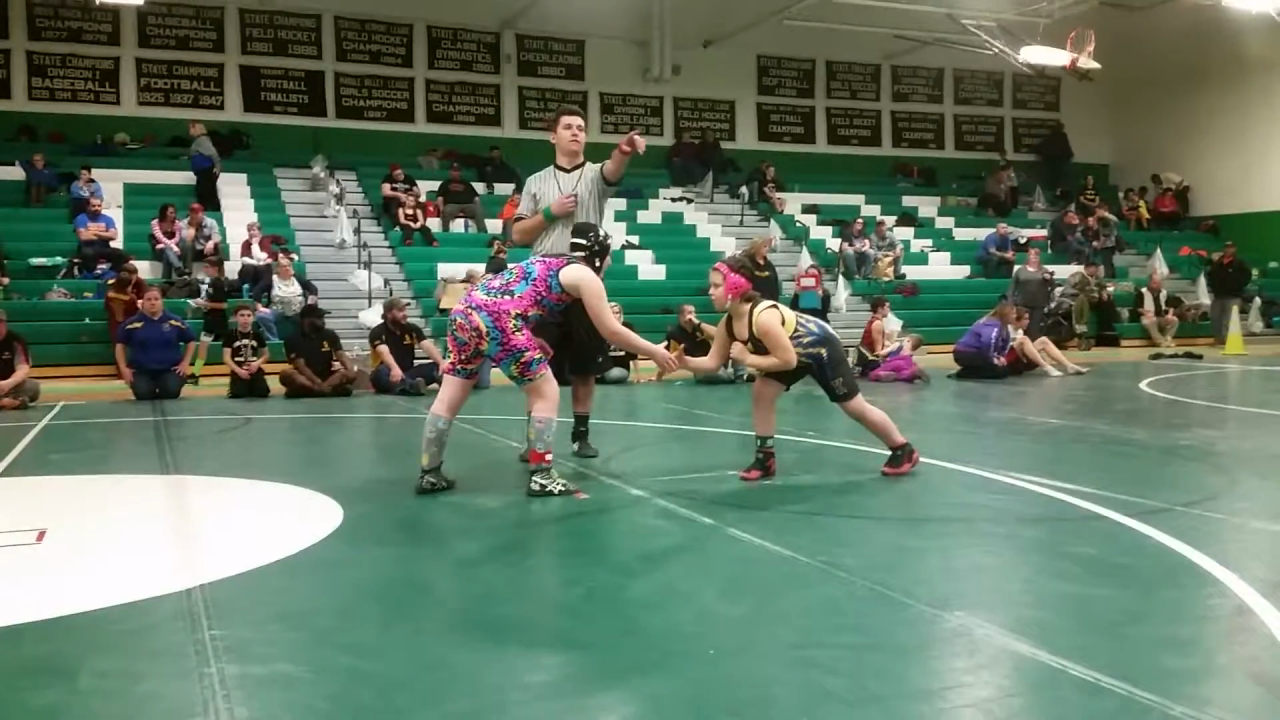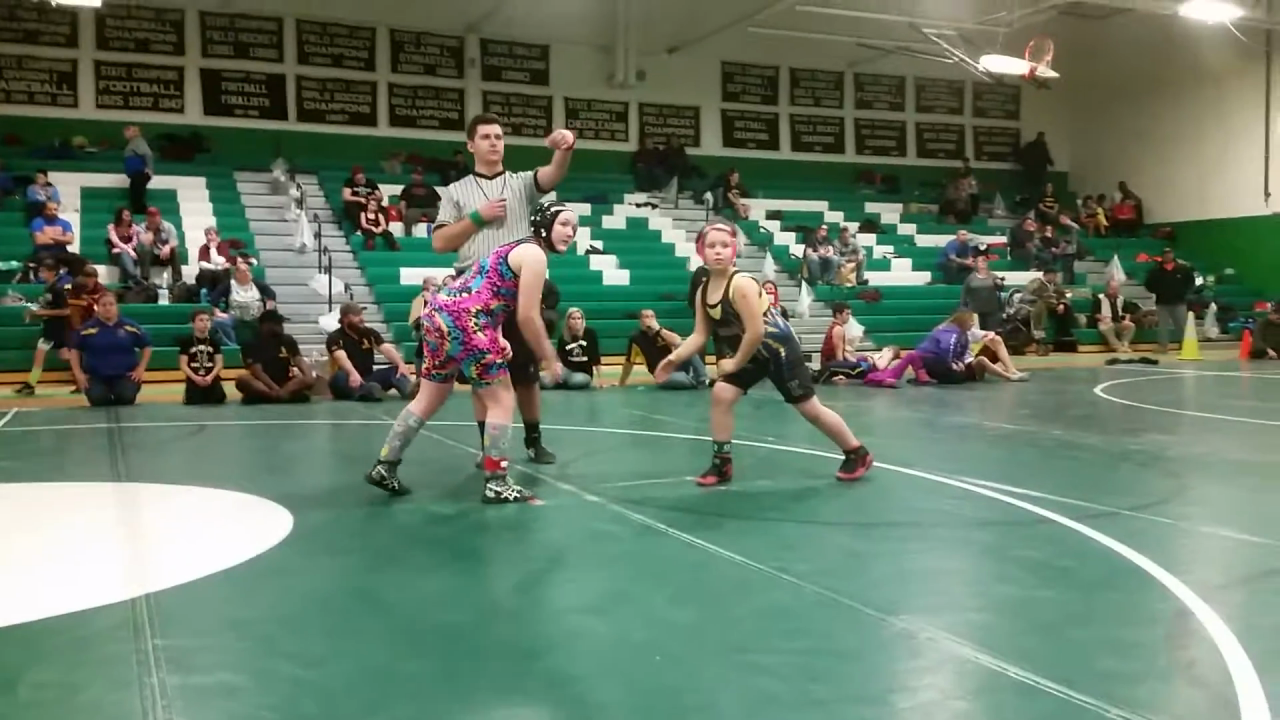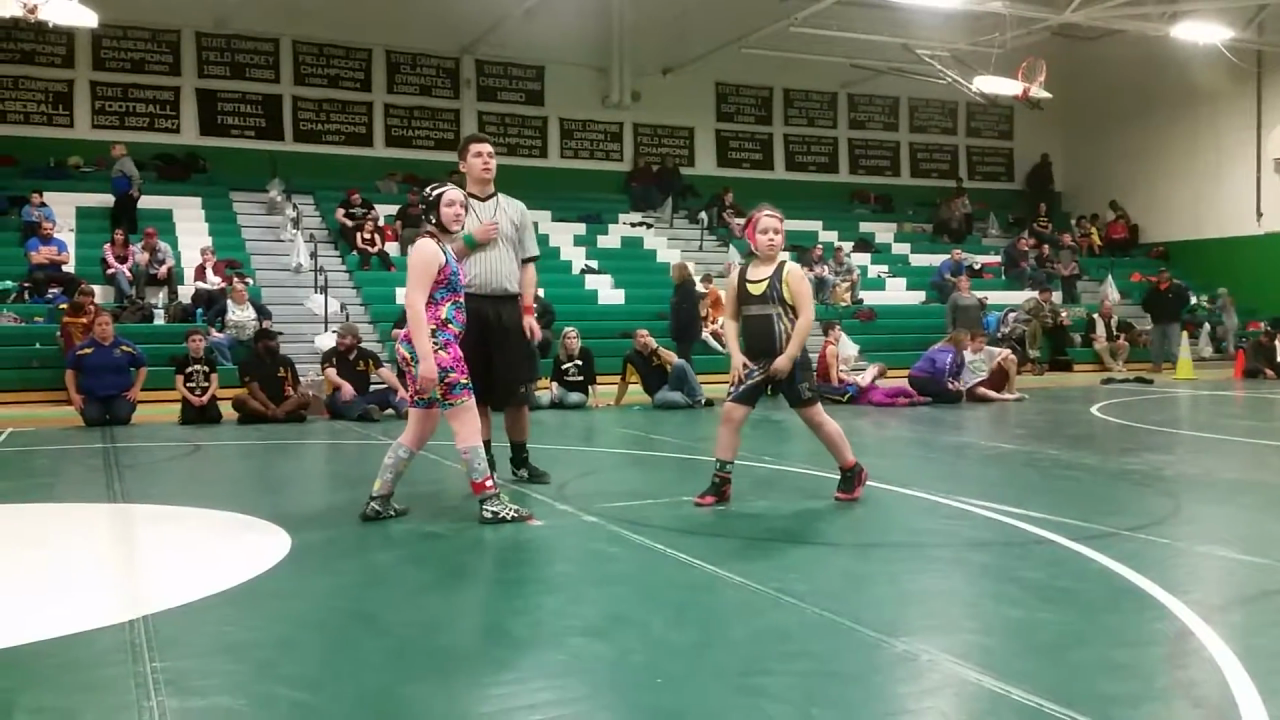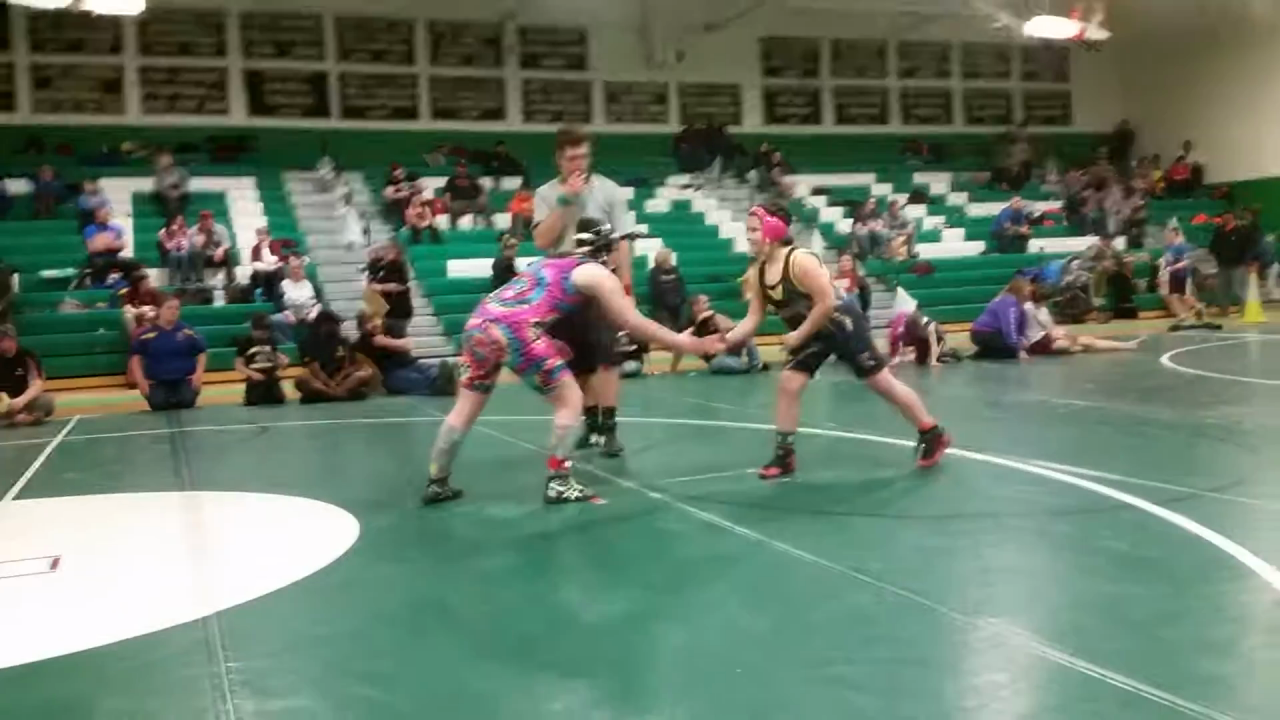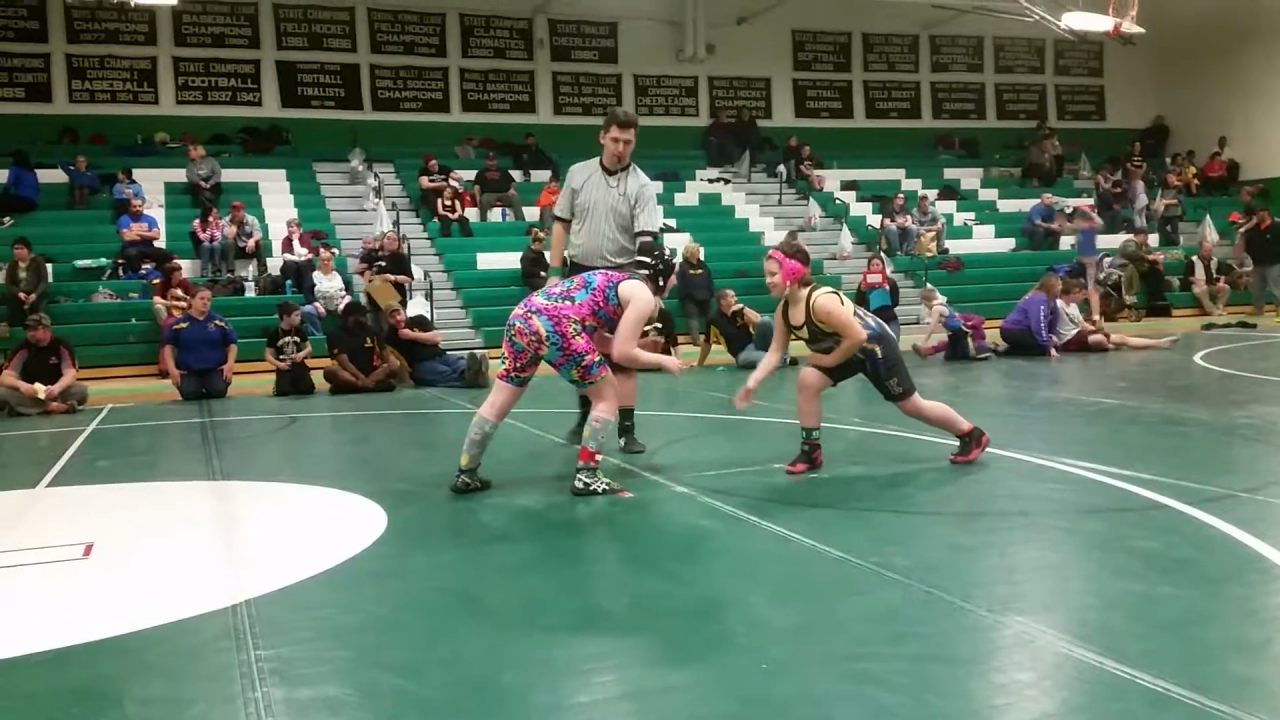
dt=1s
person 1, frame 1
left shoulder: (596, 175)
right shoulder: (536, 182)
left elbow: (615, 169)
right elbow: (517, 235)
left wrist: (624, 150)
right wrist: (549, 212)
left knee: (584, 366)
left ankle: (580, 435)
person 1, frame 2
left shoulder: (521, 183)
right shoulder: (456, 191)
left elbow: (554, 174)
right elbow: (440, 243)
left wrist: (564, 149)
right wrist: (477, 217)
left knee: (526, 369)
left ankle: (533, 440)
person 1, frame 3
left shoulder: (516, 208)
left elbow: (528, 265)
left wrist: (529, 311)
right wrist: (470, 240)
left hip: (507, 309)
right hip: (467, 309)
left knee: (517, 392)
right knee: (475, 394)
left ankle: (520, 461)
right ankle: (485, 464)
person 1, frame 4
left shoulder: (608, 190)
right shoulder: (546, 194)
left elbow: (622, 242)
right elbow: (542, 240)
left wrist: (625, 288)
right wrist: (564, 200)
left knee: (605, 354)
right knee: (577, 361)
left ankle: (608, 427)
right ankle: (591, 425)
person 1, frame 5
left shoulder: (641, 185)
right shoulder: (578, 173)
left elbow: (646, 239)
right elbow: (561, 226)
right wrist: (554, 271)
right hip: (579, 274)
left ankle: (627, 430)
right ankle: (585, 411)
person 2, frame 1
left shoulder: (549, 263)
right shoulder: (584, 275)
right elbow: (611, 331)
left wrist: (532, 341)
right wrist: (654, 352)
left hip: (466, 312)
right hip: (497, 321)
left knee: (449, 397)
right knee: (546, 394)
left ankle: (429, 474)
right ankle: (541, 477)
person 2, frame 2
left shoulder: (519, 249)
right shoulder: (535, 254)
right elbow: (528, 316)
left wrist: (497, 338)
right wrist: (550, 359)
left hip: (439, 316)
right hip: (462, 323)
left knee: (428, 399)
right knee: (502, 399)
left ankle: (385, 467)
right ankle: (496, 483)
person 2, frame 3
left shoulder: (444, 249)
right shoulder: (427, 247)
right elbow: (415, 305)
left wrist: (430, 356)
right wrist: (426, 357)
left hip: (439, 347)
right hip: (433, 347)
left knee: (418, 431)
right knee: (468, 422)
left ankle: (378, 501)
right ankle: (490, 502)
person 2, frame 4
left shoulder: (553, 262)
right shoulder: (595, 273)
right elbow: (634, 324)
right wrist: (684, 343)
left hip: (481, 322)
right hip: (514, 331)
left knee: (465, 408)
right knee: (569, 400)
left ankle: (436, 483)
right ankle: (558, 483)
person 2, frame 5
left shoulder: (615, 280)
right shoulder: (643, 294)
left elbow: (598, 343)
right elbow: (622, 353)
left wrist: (644, 344)
right wrist: (662, 360)
left hip: (522, 316)
right hip: (555, 326)
left knee: (498, 402)
right knee: (608, 395)
left ankle: (465, 473)
right ankle: (586, 475)
person 3, frame 1
left shoulder: (763, 317)
right shoulder: (727, 324)
left elbow: (788, 360)
right elbow: (712, 362)
left wrist: (748, 359)
right wrist: (684, 362)
left hip: (821, 348)
right hip: (796, 351)
left knee: (854, 406)
right knee: (762, 392)
left ankle: (903, 450)
right ankle: (765, 459)
person 3, frame 2
left shoulder: (742, 284)
right shoulder: (704, 291)
left elbow: (756, 331)
right elbow: (700, 335)
left wrist: (735, 362)
right wrist: (674, 358)
left hip: (778, 349)
right hip: (748, 353)
left knee: (808, 407)
right knee: (721, 395)
left ankle: (857, 453)
right ankle: (722, 465)
person 3, frame 3
left shoulder: (791, 271)
right shoulder: (738, 276)
left elbow: (806, 316)
right elbow: (731, 318)
left wrist: (789, 355)
right wrist: (735, 354)
left hip: (788, 359)
right hip: (753, 360)
left knee: (814, 417)
right knee: (731, 414)
left ankle: (852, 471)
right ankle: (720, 483)
person 3, frame 4
left shoulder: (799, 260)
right shoulder: (759, 272)
left elbow: (827, 303)
right elbow: (752, 320)
left wrist: (799, 334)
right wrist: (727, 339)
left hip: (843, 323)
right hip: (811, 332)
left knee: (881, 382)
right knee: (789, 384)
left ankle: (931, 433)
right ankle: (784, 455)
person 3, frame 5
left shoulder: (821, 301)
right shoulder: (783, 310)
left elbow: (857, 336)
right elbow: (775, 354)
left wrist: (832, 360)
right wrist: (752, 384)
left hip: (874, 345)
right hip: (843, 347)
left knee: (910, 404)
right knee: (808, 381)
left ankle: (972, 436)
right ankle: (810, 452)
